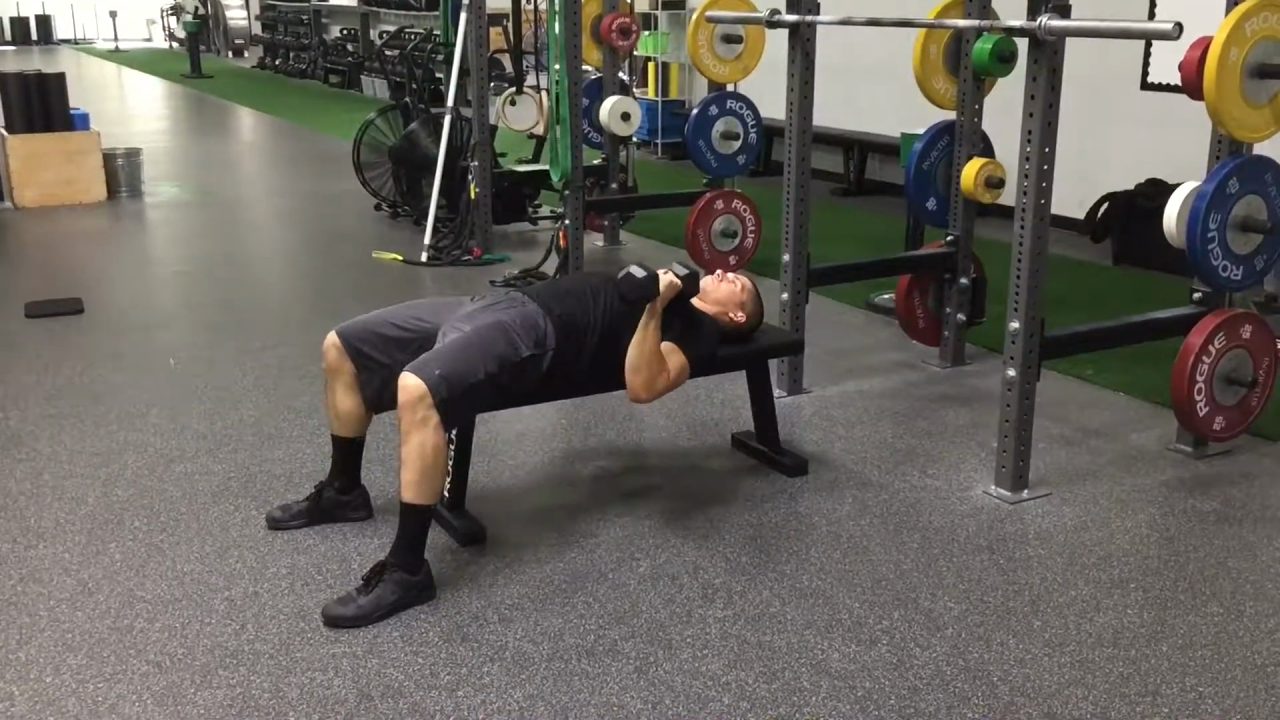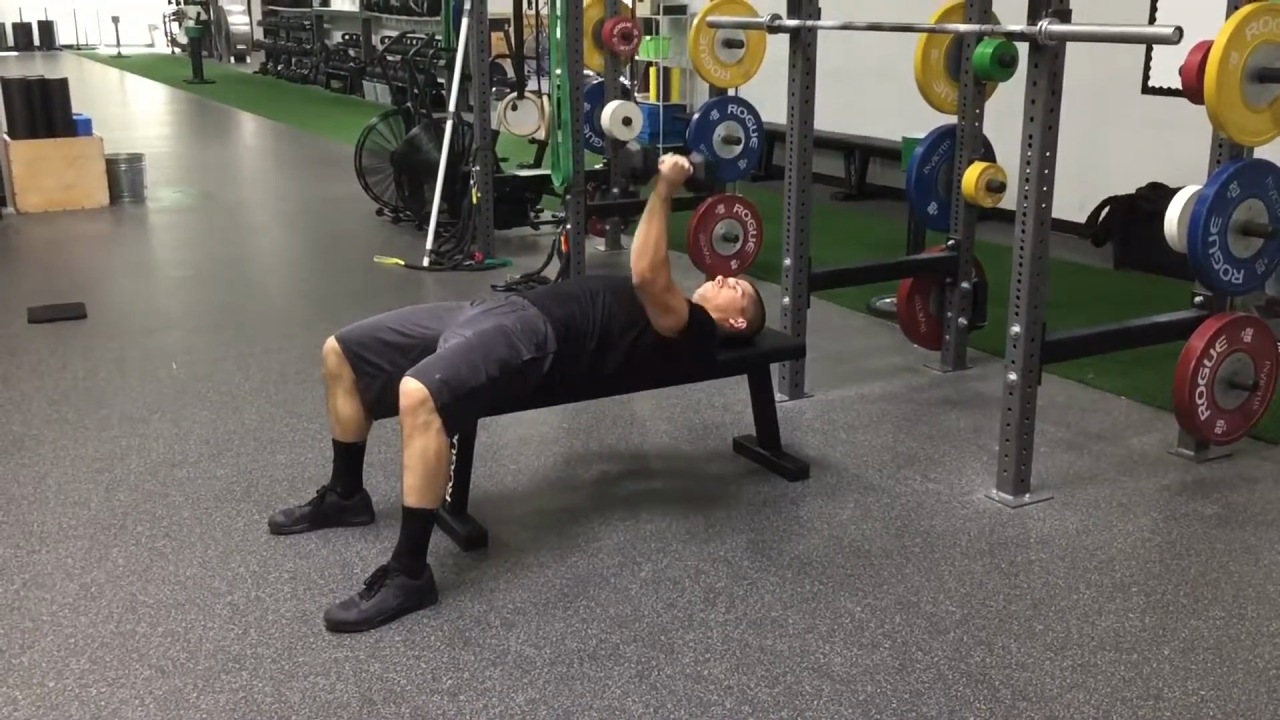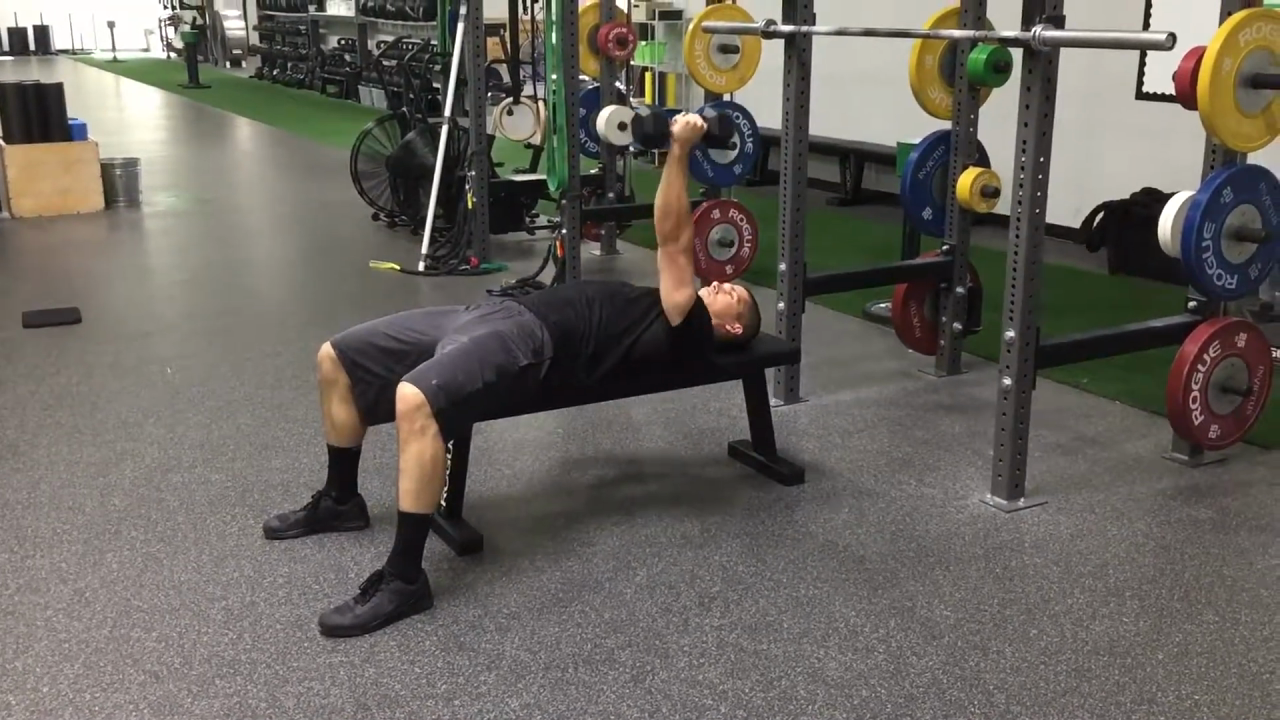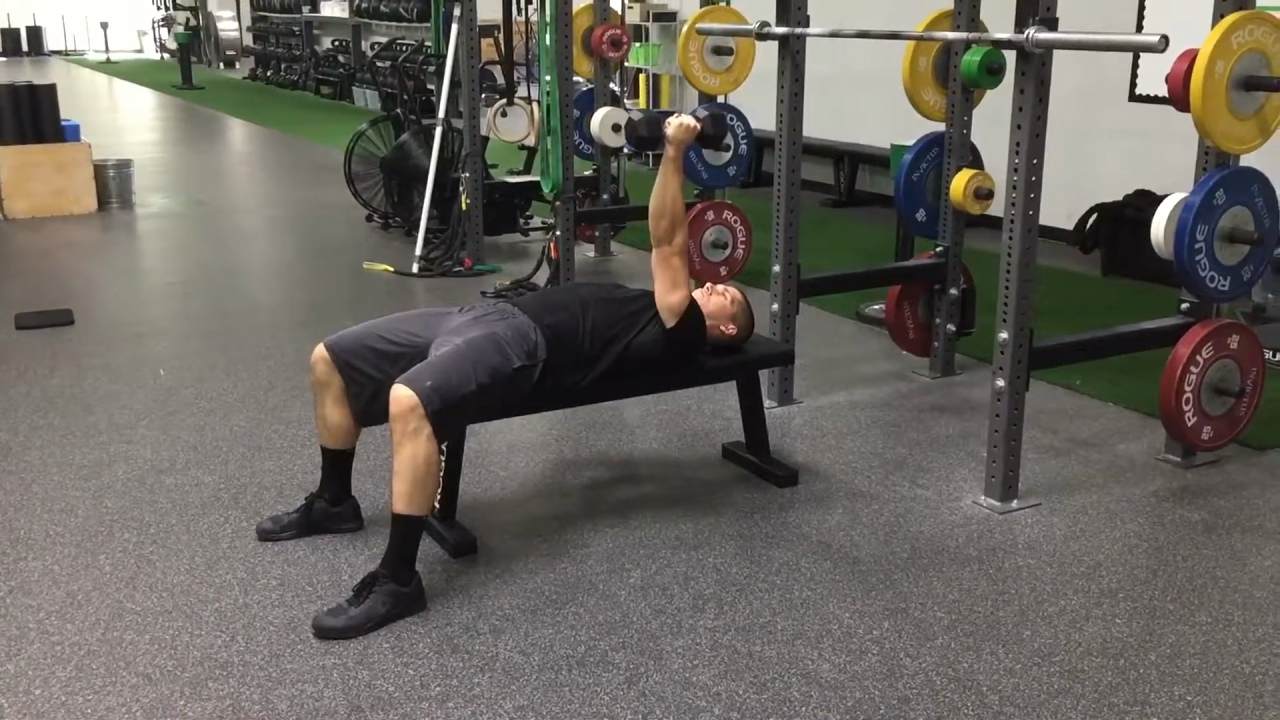
dt=0.5s
person 1, frame 1
left shoulder: (697, 329)
right shoulder: (663, 313)
left elbow: (641, 386)
left wrist: (657, 303)
left hip: (533, 335)
left knee: (417, 391)
right knee: (341, 348)
left ankle: (407, 570)
right ankle: (343, 492)
person 1, frame 2
left shoulder: (693, 331)
right shoulder: (665, 303)
left elbow: (645, 276)
left wrist: (664, 189)
left hip: (532, 337)
left knee: (418, 396)
right knee: (341, 353)
left ankle: (409, 574)
right ankle: (345, 495)
person 1, frame 3
left shoulder: (687, 331)
right shoulder: (655, 306)
left elbow: (673, 242)
left wrist: (680, 151)
left hip: (530, 343)
right hip: (495, 315)
left knee: (415, 401)
right knee: (335, 360)
left ankle: (404, 579)
right ankle: (340, 501)
person 1, frame 4
left shoulder: (680, 333)
right shoulder: (648, 310)
left elbow: (668, 244)
left wrist: (675, 152)
left hip: (524, 345)
left knee: (410, 402)
right knee: (329, 361)
left ankle: (398, 581)
right ankle: (333, 502)
